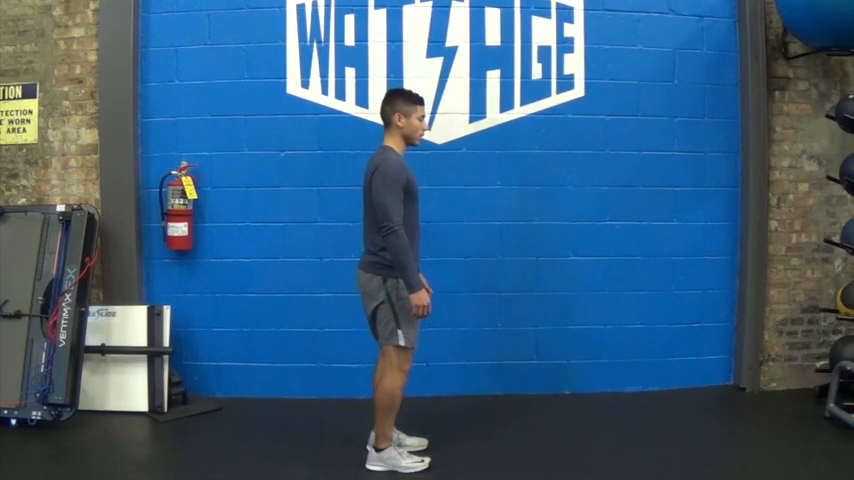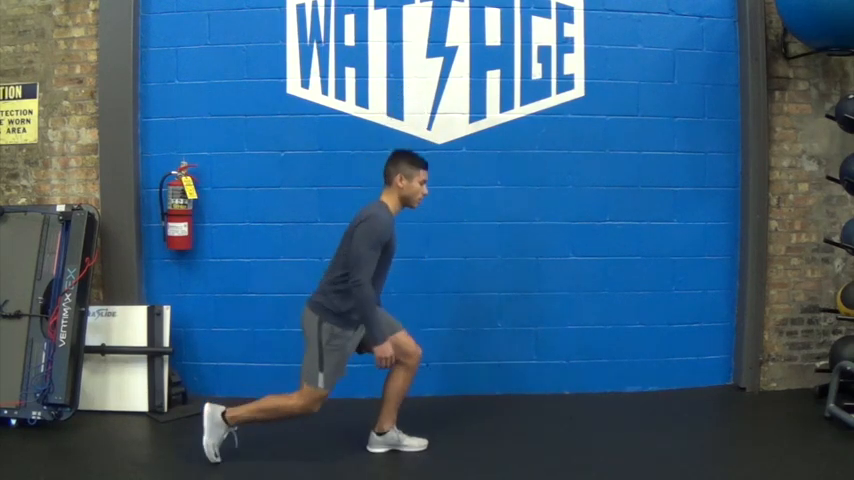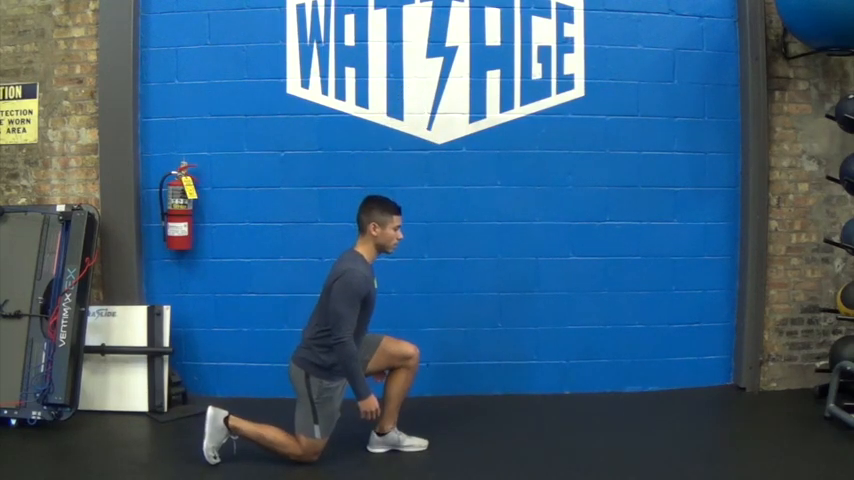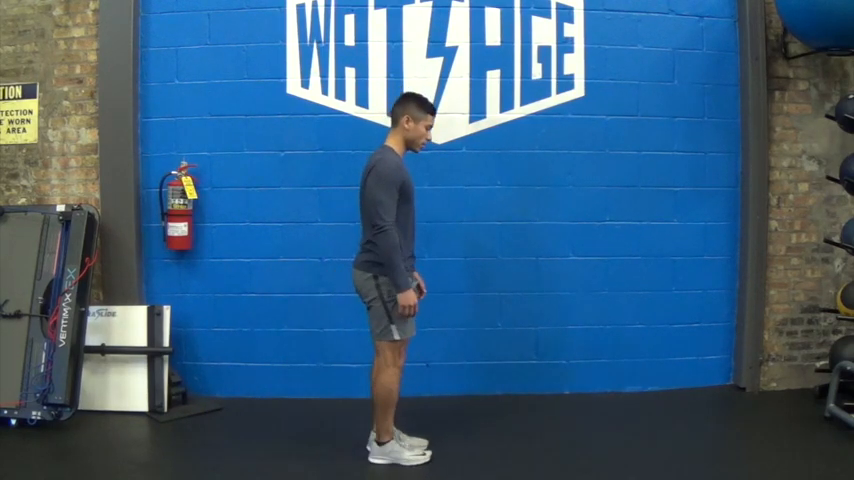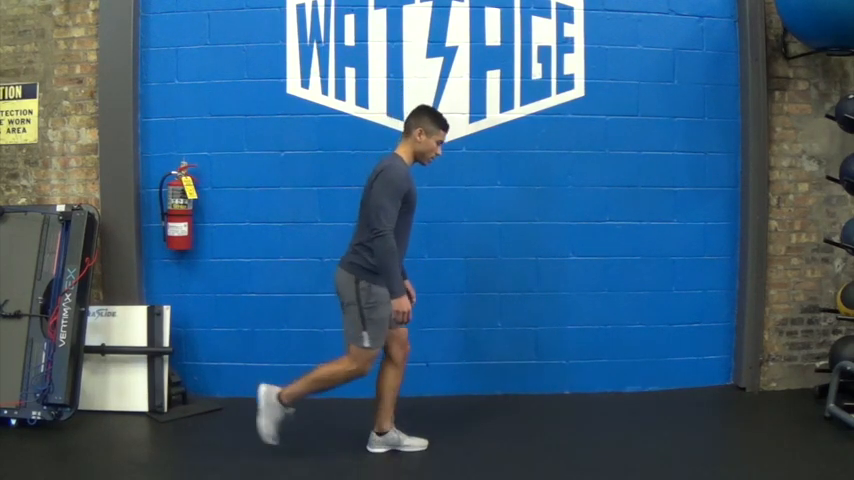
dt=1s
person 1, frame 1
left shoulder: (390, 162)
right shoulder: (389, 165)
right elbow: (392, 231)
left wrist: (415, 275)
right wrist: (413, 286)
left hip: (387, 274)
right hip: (387, 279)
left knee: (390, 358)
right knee: (398, 363)
left ankle: (384, 434)
right ankle: (382, 451)
person 1, frame 2
left shoulder: (382, 216)
right shoulder: (377, 221)
right elbow: (359, 283)
left wrist: (379, 328)
right wrist: (378, 338)
left hip: (353, 313)
right hip: (332, 318)
left knee: (411, 355)
right knee: (308, 401)
left ankle: (384, 432)
right ankle: (224, 418)
person 1, frame 3
left shoulder: (358, 264)
right shoulder: (354, 275)
right elbow: (341, 340)
left wrist: (369, 364)
right wrist: (363, 394)
left hip: (335, 355)
right hip: (321, 367)
left knee: (409, 355)
right knee: (307, 452)
left ankle: (385, 433)
right ankle: (227, 423)
person 1, frame 4
left shoulder: (391, 163)
right shoulder: (386, 165)
right elbow: (383, 231)
left wrist: (410, 272)
right wrist: (402, 285)
left hip: (387, 273)
right hip: (382, 277)
left knee: (390, 356)
right knee: (392, 358)
left ankle: (385, 432)
right ankle: (383, 444)
person 1, frame 5
left shoulder: (395, 170)
right shoulder: (395, 173)
right elbow: (381, 236)
left wrist: (402, 280)
right wrist: (396, 293)
left hip: (377, 278)
right hip: (366, 280)
left knee: (399, 351)
right knee: (359, 362)
left ankle: (383, 432)
right ankle: (280, 399)
